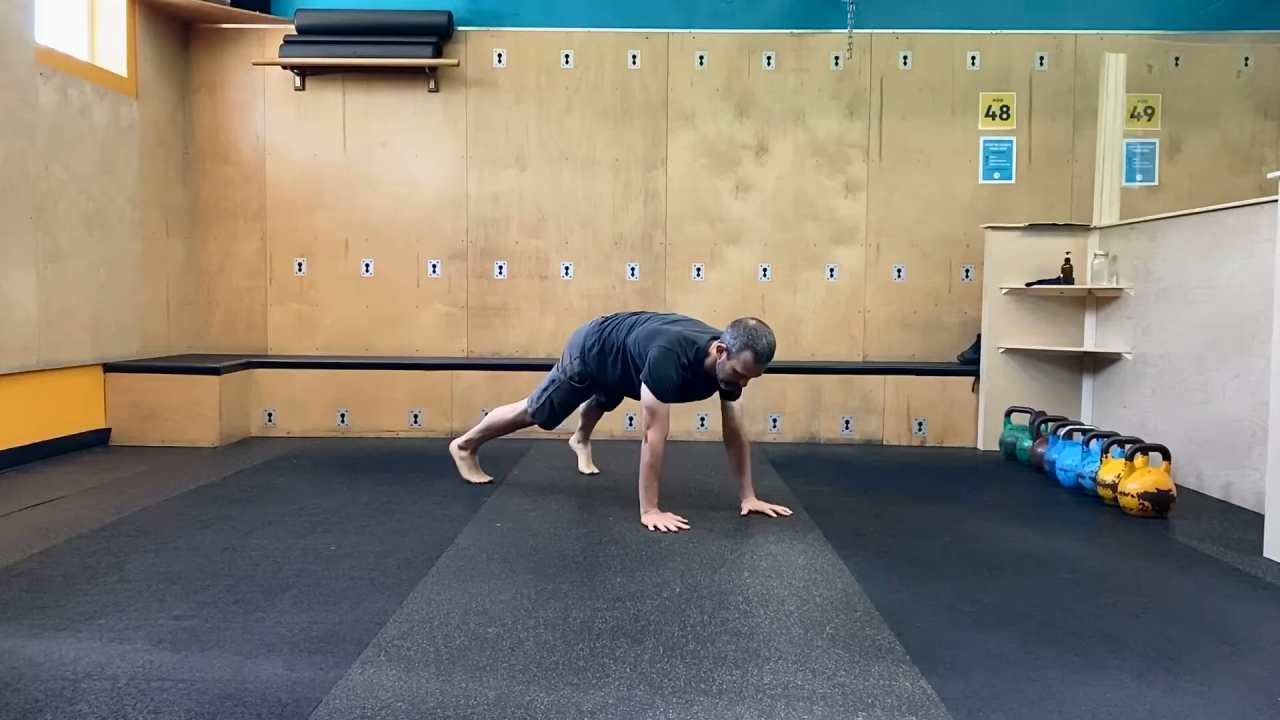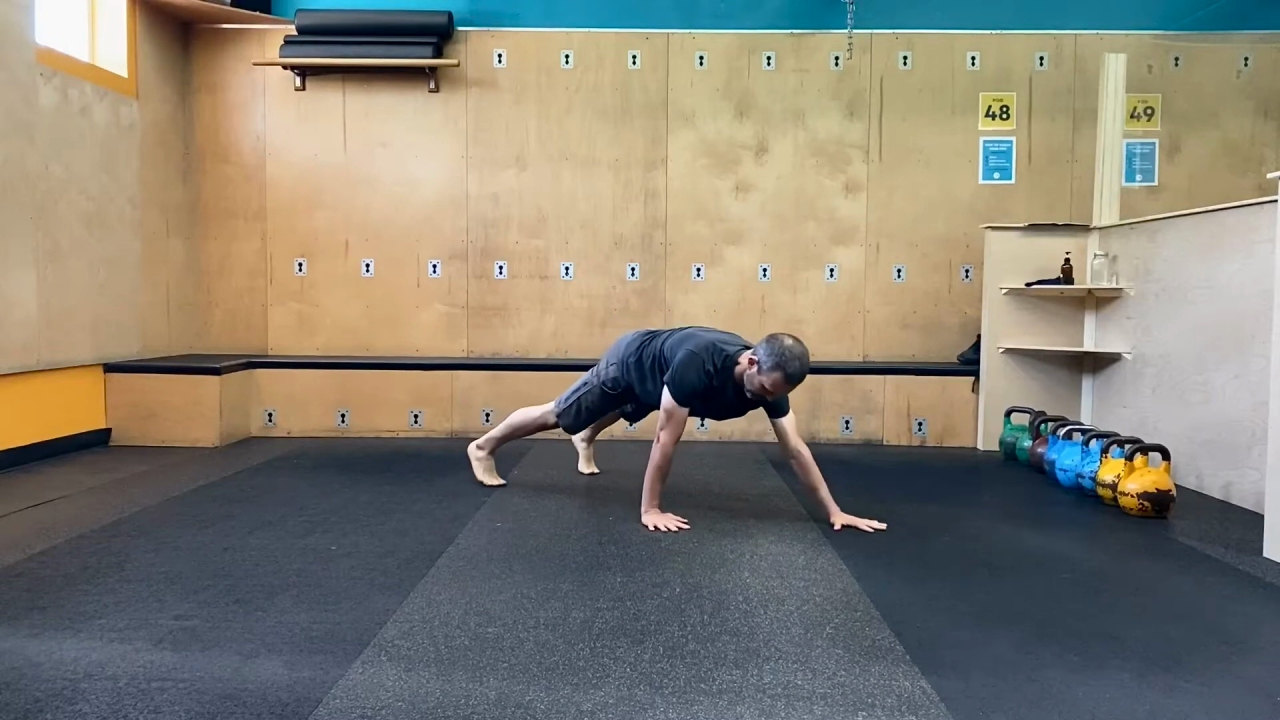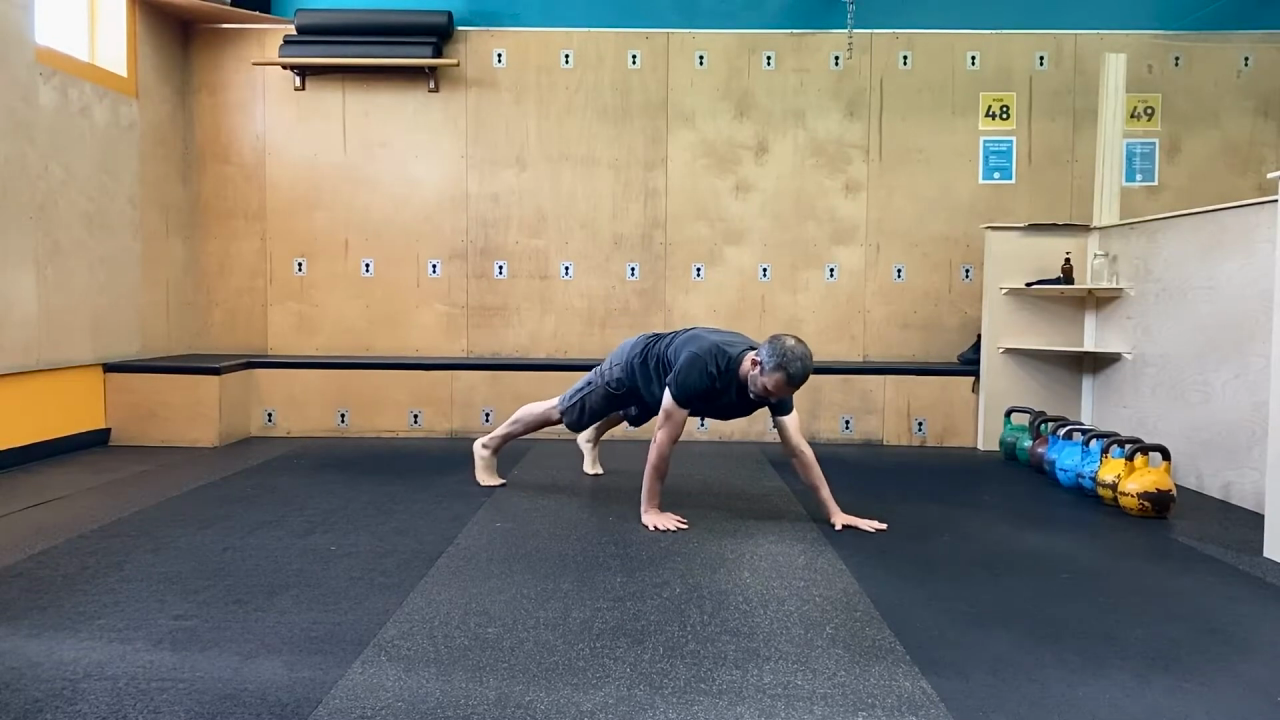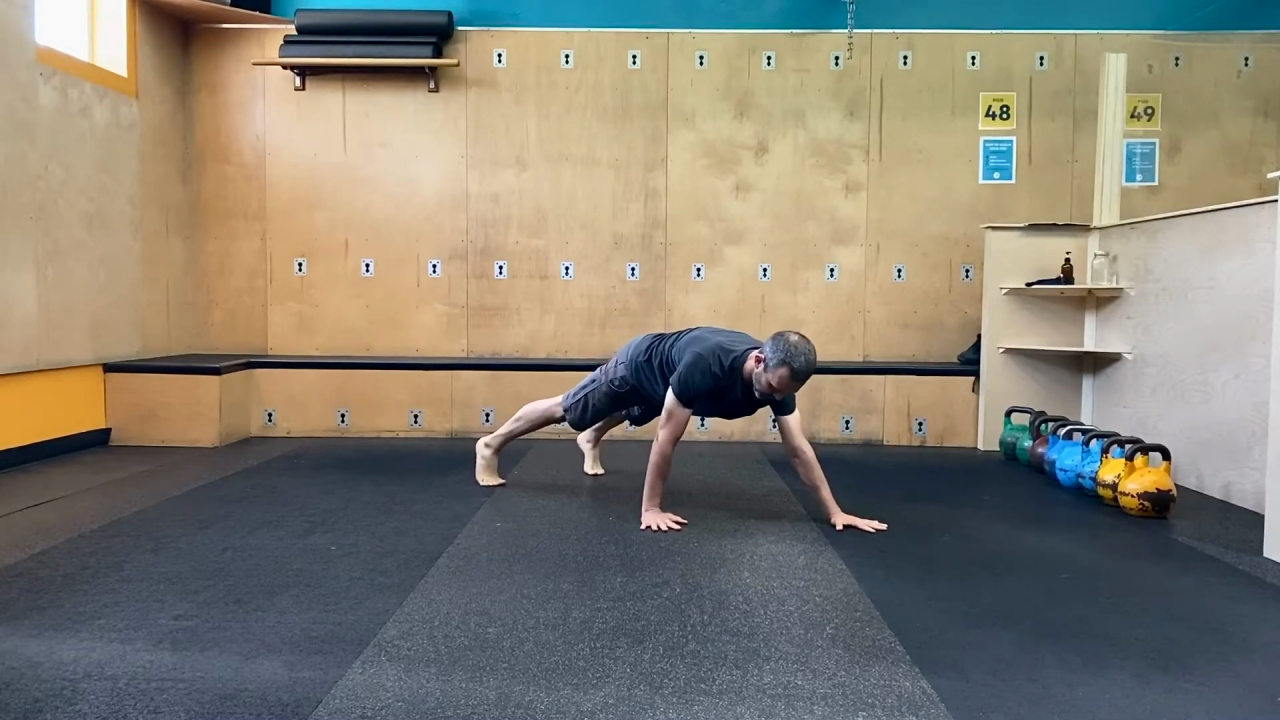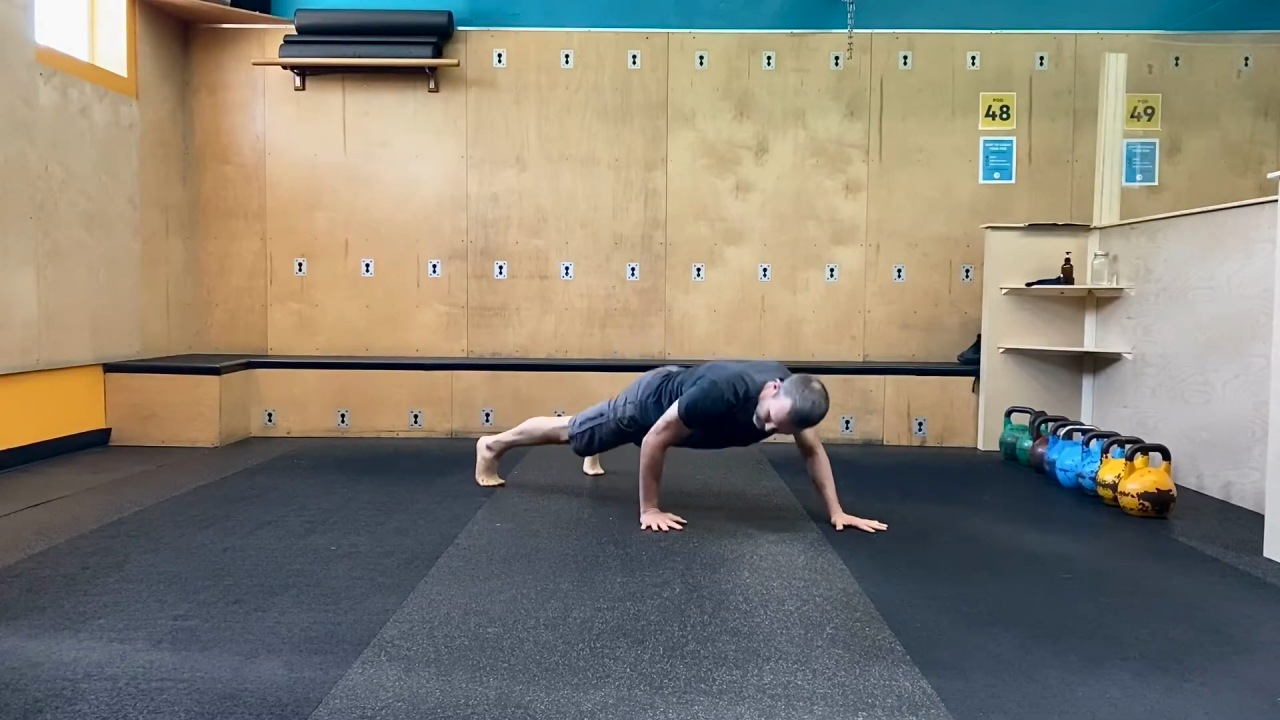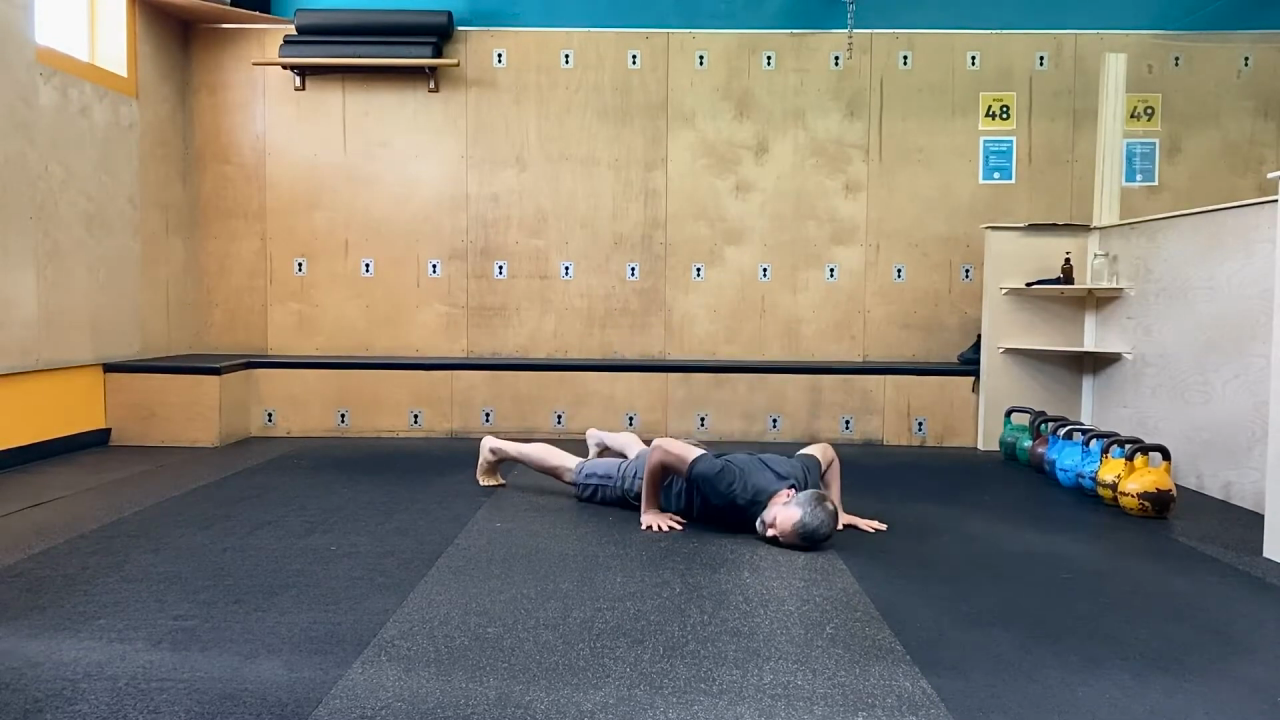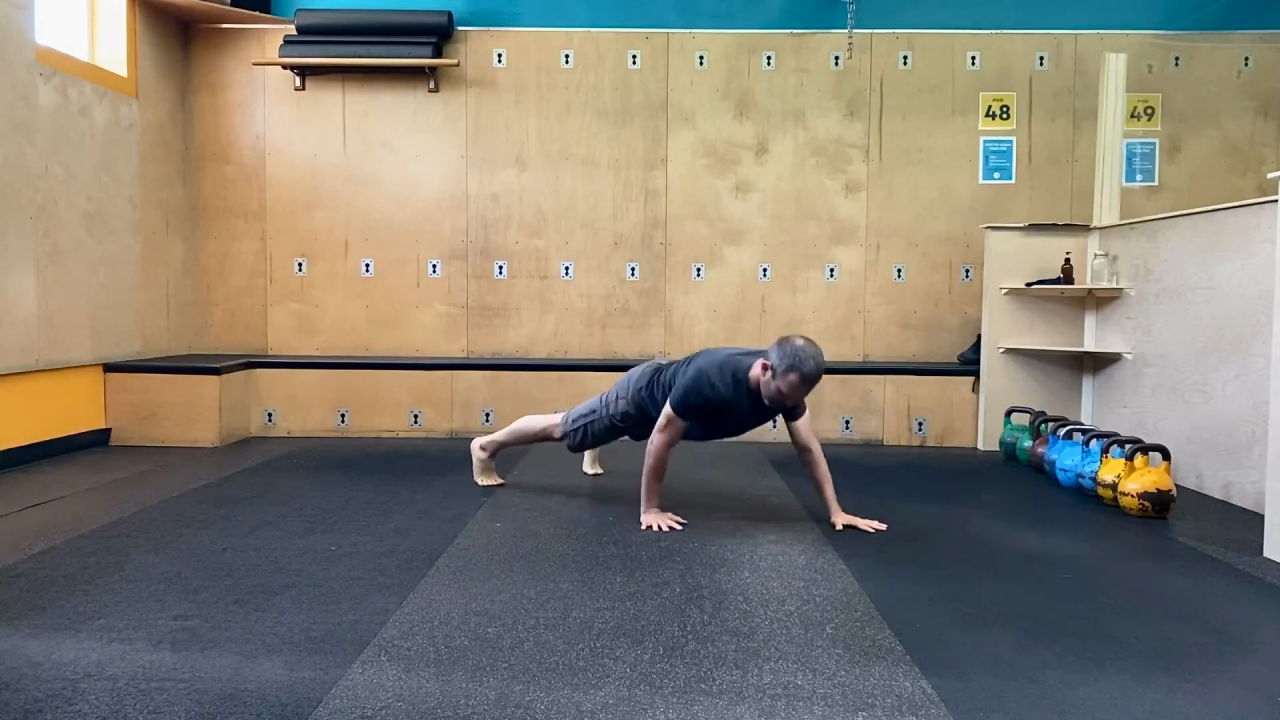
dt=0.7s
person 1, frame 1
left shoulder: (731, 361)
right shoulder: (670, 356)
left elbow: (734, 432)
right elbow: (654, 434)
left wrist: (747, 496)
right wrist: (649, 510)
left hip: (619, 356)
right hip: (591, 349)
left knee: (602, 401)
right knee: (533, 413)
left ankle: (581, 440)
right ankle: (466, 446)
person 1, frame 2
left shoulder: (769, 379)
right shoulder: (698, 363)
left elbow: (795, 448)
right elbow: (666, 438)
left wrist: (834, 511)
right wrist: (650, 511)
left hip: (649, 384)
right hip: (629, 361)
left knee: (621, 412)
right knee: (557, 415)
left ankle: (586, 441)
right ankle: (484, 448)
person 1, frame 3
left shoulder: (773, 380)
right shoulder: (701, 364)
left elbow: (797, 447)
right elbow: (664, 440)
left wrist: (834, 510)
right wrist: (650, 510)
left hip: (653, 386)
right hip: (633, 365)
left knee: (627, 414)
right knee: (560, 411)
left ankle: (590, 439)
right ankle: (488, 446)
person 1, frame 4
left shoulder: (777, 377)
right shoulder: (706, 364)
left elbow: (798, 448)
right elbow: (666, 440)
left wrist: (834, 512)
right wrist: (650, 510)
left hip: (660, 384)
right hip: (639, 364)
left knee: (630, 415)
right knee: (564, 409)
left ankle: (591, 439)
right ankle: (490, 446)
person 1, frame 5
left shoulder: (790, 401)
right shoulder: (721, 392)
left elbow: (813, 450)
right elbow: (653, 442)
left wrist: (836, 512)
right wrist: (649, 510)
left hip: (676, 401)
right hip: (647, 402)
right knee: (568, 432)
left ankle: (594, 451)
right ankle: (493, 445)
person 1, frame 6
left shoulder: (804, 475)
right shoulder: (736, 489)
left elbow: (826, 450)
right elbow: (661, 448)
left wrist: (838, 511)
right wrist: (649, 511)
left hip: (687, 464)
right hip: (657, 477)
left knee: (636, 449)
right knee: (572, 471)
left ankle: (599, 437)
right ankle: (497, 448)
person 1, frame 7
left shoulder: (784, 385)
right shoulder: (711, 379)
left elbow: (808, 447)
right elbow: (660, 440)
left wrist: (836, 512)
right wrist: (649, 509)
left hip: (670, 399)
right hip: (641, 396)
right knee: (562, 428)
left ankle: (590, 452)
right ankle: (486, 446)
